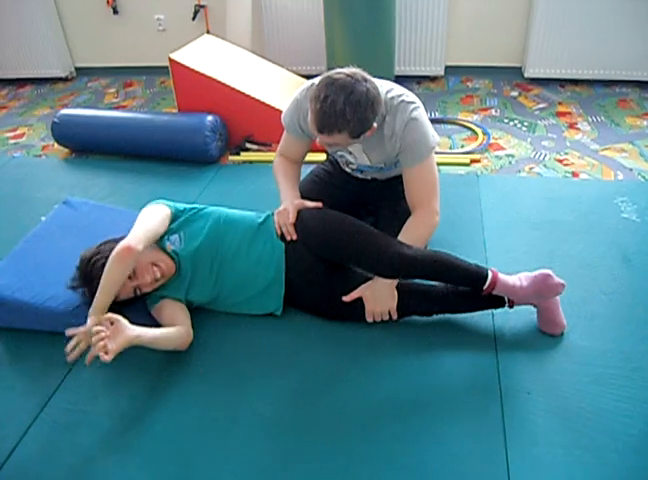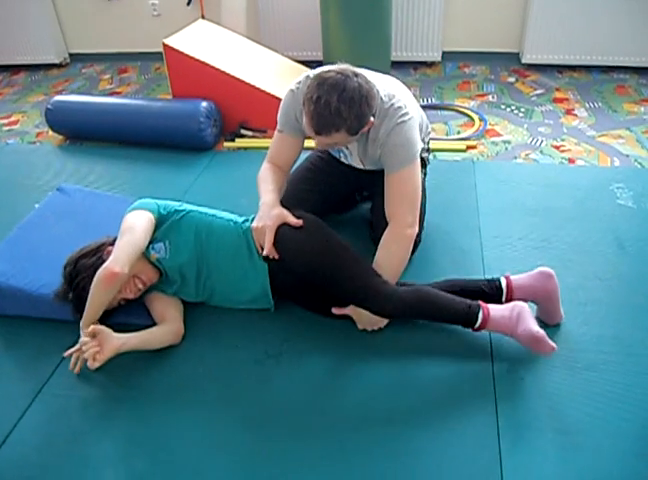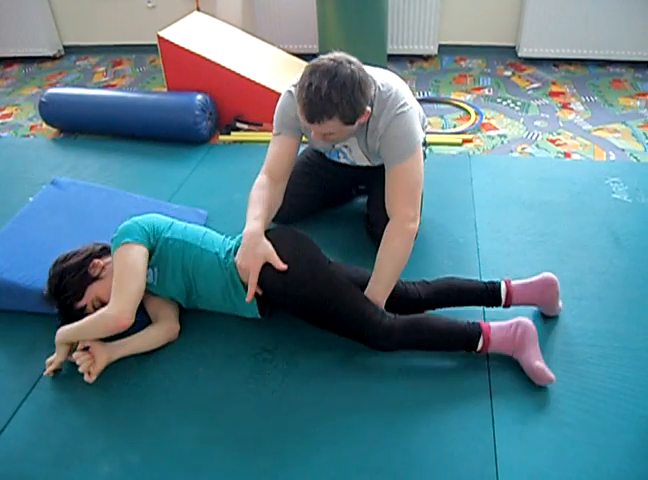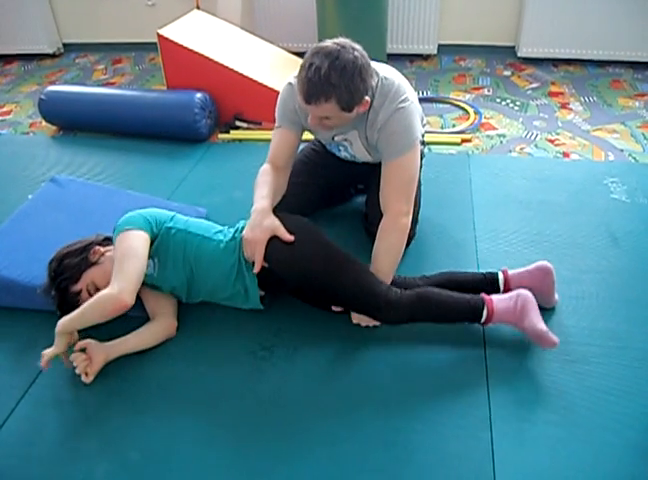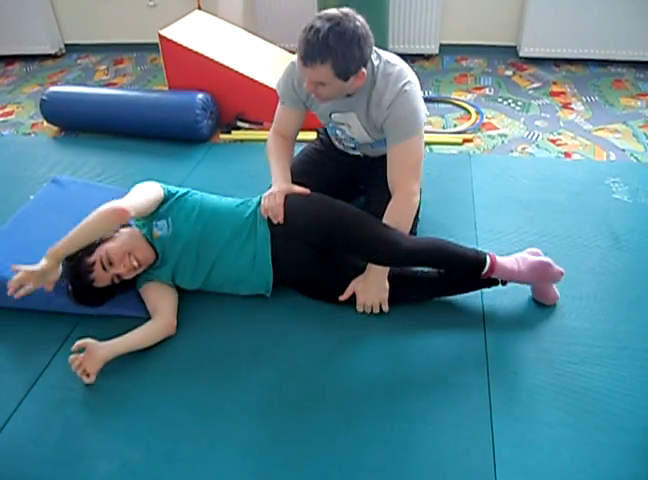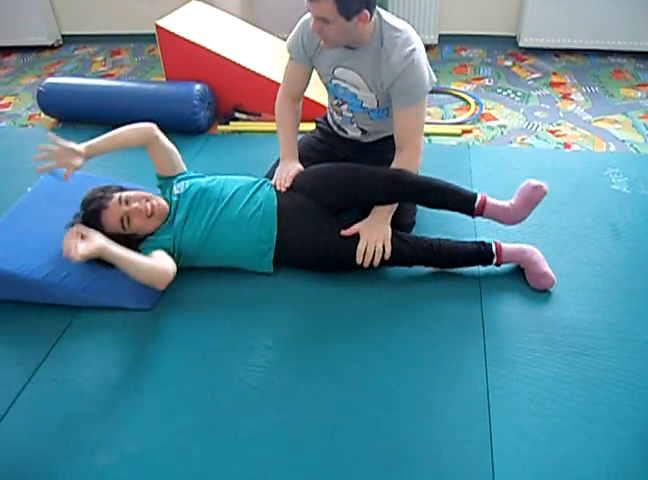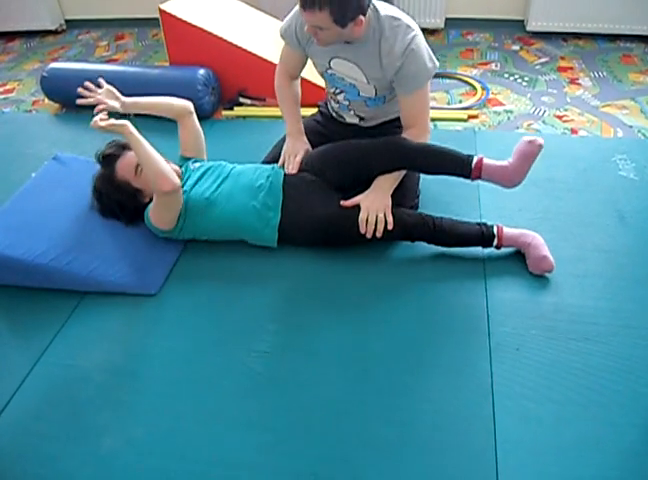
dt=0.5s
person 1, frame 1
left shoulder: (158, 211)
right shoulder: (164, 295)
left elbow: (130, 247)
right elbow: (182, 334)
left wrist: (97, 314)
right wrist: (129, 334)
left hip: (295, 237)
right hip: (295, 291)
left knee: (399, 261)
right knee: (410, 303)
left ankle: (510, 284)
right ankle: (516, 299)
person 1, frame 2
left shoulder: (142, 213)
right shoulder: (156, 287)
left elbow: (113, 269)
right elbow: (172, 329)
left wrist: (86, 323)
right wrist: (114, 342)
left hip: (283, 245)
right hip: (282, 289)
left knee: (385, 299)
right knee: (394, 304)
left ankle: (500, 315)
right ankle: (518, 286)
person 1, frame 3
left shoulder: (130, 234)
right shoulder: (147, 282)
left elbow: (121, 316)
right elbow: (167, 326)
left wrist: (67, 334)
right wrist: (107, 352)
left hip: (273, 262)
right hip: (271, 289)
left knee: (381, 330)
right knee: (407, 298)
left ankle: (505, 336)
right ankle: (519, 290)
person 1, frame 4
left shoulder: (133, 225)
right shoulder: (148, 278)
left elbow: (119, 299)
right elbow: (166, 323)
left wrist: (67, 326)
right wrist: (104, 351)
left hip: (275, 251)
right hip: (269, 285)
left knee: (387, 302)
right knee: (402, 290)
left ankle: (508, 305)
right ankle: (512, 279)
person 1, frame 5
left shoulder: (153, 206)
right shoulder: (151, 278)
left elbow: (118, 208)
right elbow: (165, 324)
left wrist: (52, 259)
right wrist: (103, 350)
left hip: (284, 222)
right hip: (282, 273)
left knee: (394, 248)
right knee: (395, 286)
left ankle: (508, 264)
right ankle: (506, 278)
person 1, frame 6
left shoulder: (173, 186)
right shoulder: (157, 245)
left elbow: (148, 131)
right elbow: (162, 276)
left wrist: (82, 152)
right wrist: (101, 247)
left hip: (289, 193)
right hip: (291, 244)
left knee: (392, 181)
right knee: (400, 249)
left ankle: (498, 207)
right ankle: (504, 253)
person 1, frame 7
left shoulder: (189, 164)
right shoulder: (163, 217)
left elbow: (184, 108)
right elbow: (168, 185)
left wrist: (123, 103)
right wrist: (126, 127)
left hip: (297, 174)
right hip: (295, 221)
left knee: (391, 148)
right knee: (403, 224)
left ankle: (497, 169)
right ankle: (506, 236)
person 2, frame 1
left shoulder: (408, 119)
right shoulder: (306, 99)
left elbow: (427, 212)
right elbow: (285, 158)
left wrist: (386, 280)
right wrist: (289, 198)
left hip: (396, 176)
right hip: (344, 170)
right knee: (288, 225)
left ankle: (377, 211)
right ankle: (362, 210)
person 2, frame 2
left shoulder: (398, 121)
right shoulder: (299, 94)
left elbow: (404, 225)
right elbow: (274, 164)
right wrist: (268, 205)
left hip: (399, 160)
right hip: (339, 159)
left knee: (401, 247)
right knee: (282, 220)
left ankle: (373, 197)
right ankle: (359, 194)
person 2, frame 3
left shoulder: (397, 113)
right shoulder: (295, 99)
left elbow: (405, 220)
right elbow: (272, 177)
left wrist: (373, 300)
right wrist: (254, 230)
left hip: (391, 159)
right hip: (333, 156)
left knee: (386, 234)
right knee: (280, 209)
left ankle: (370, 190)
right ankle: (353, 187)
person 2, frame 4
left shoulder: (397, 107)
right shoulder: (296, 92)
left elbow: (399, 215)
right elbow: (275, 165)
right wrist: (261, 210)
left hip: (390, 159)
right hip: (333, 153)
left knee: (387, 234)
right knee: (280, 207)
left ankle: (369, 191)
right ankle: (352, 188)
person 2, frame 5
left shoulder: (398, 91)
right shoulder: (301, 71)
left elbow: (406, 194)
right elbow: (280, 135)
left wrist: (376, 274)
right wrist: (281, 182)
left hip: (388, 156)
right hip: (336, 148)
right knee: (278, 210)
left ankle: (367, 193)
right ankle: (353, 190)
person 2, frame 6
left shoulder: (405, 54)
right shoulder: (309, 30)
left elbow: (409, 151)
right elbow: (288, 98)
left wrist: (381, 218)
right wrist: (288, 158)
left hip: (386, 142)
right hip: (335, 133)
left knee: (394, 224)
person 2, frame 7
left shoulder: (404, 41)
left elbow: (417, 130)
right elbow: (286, 76)
left wrist: (381, 189)
right wrist: (295, 135)
left hip: (389, 126)
right hip: (334, 118)
left knee: (394, 211)
